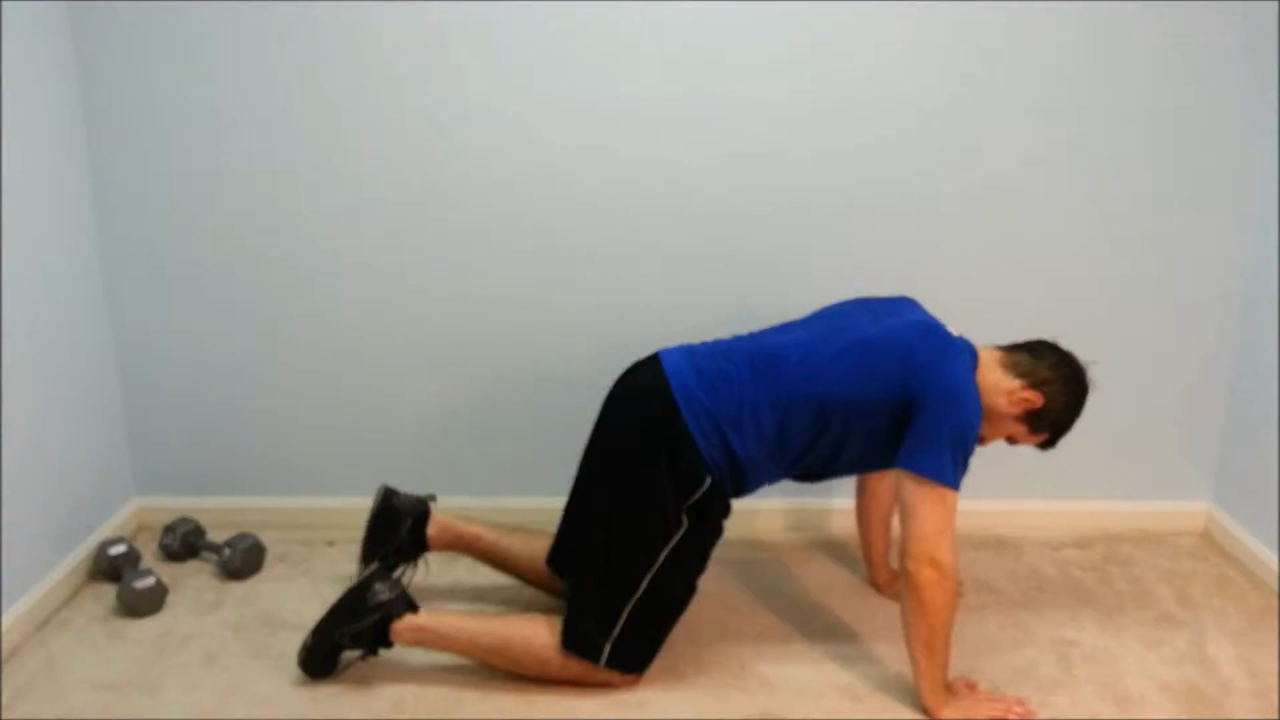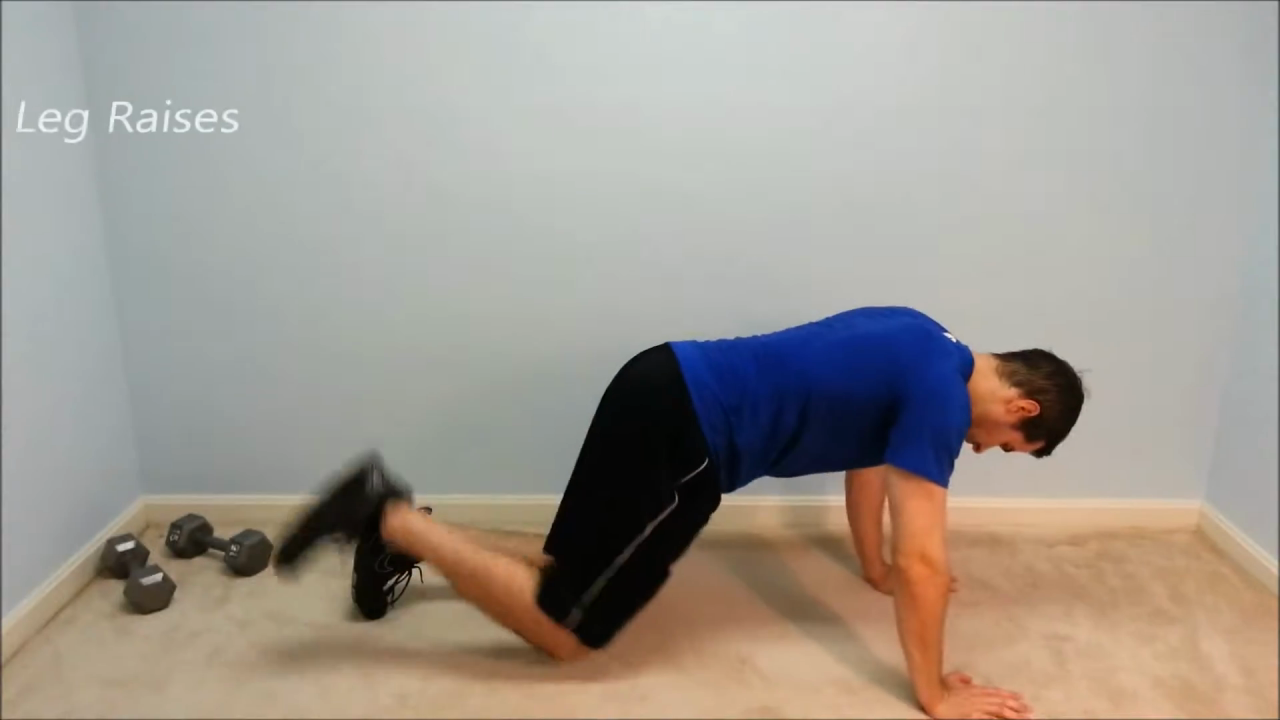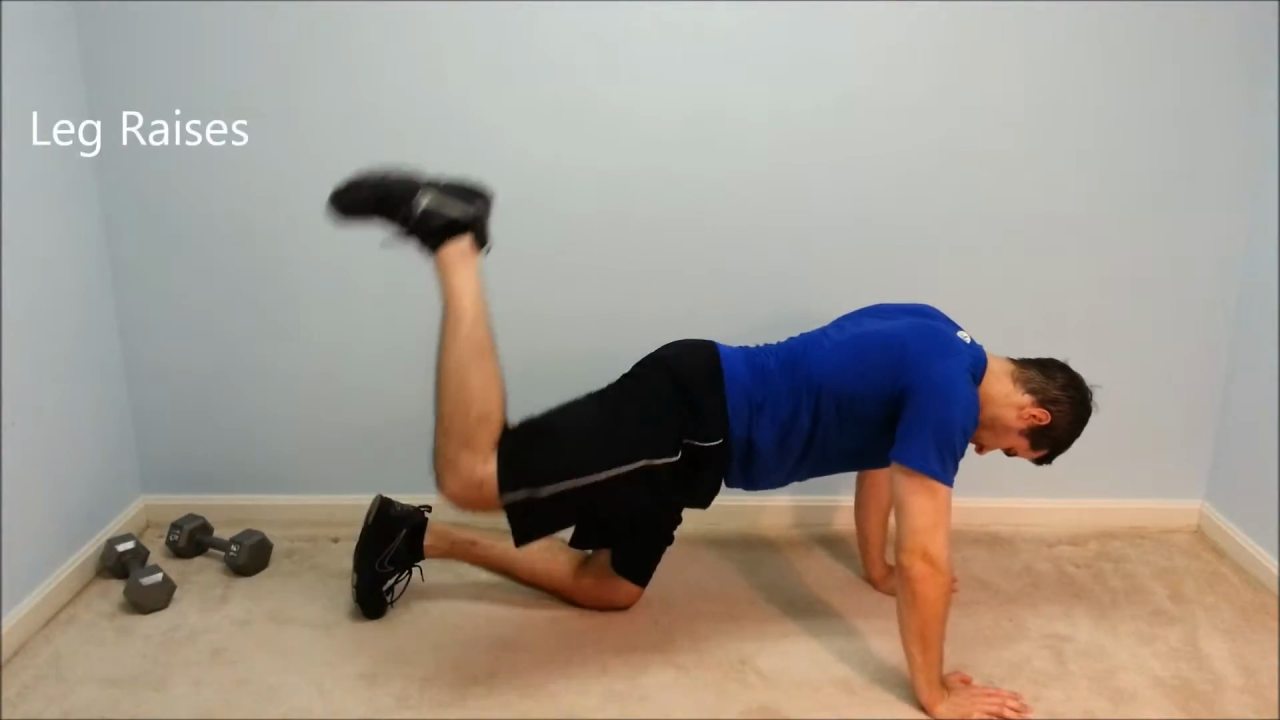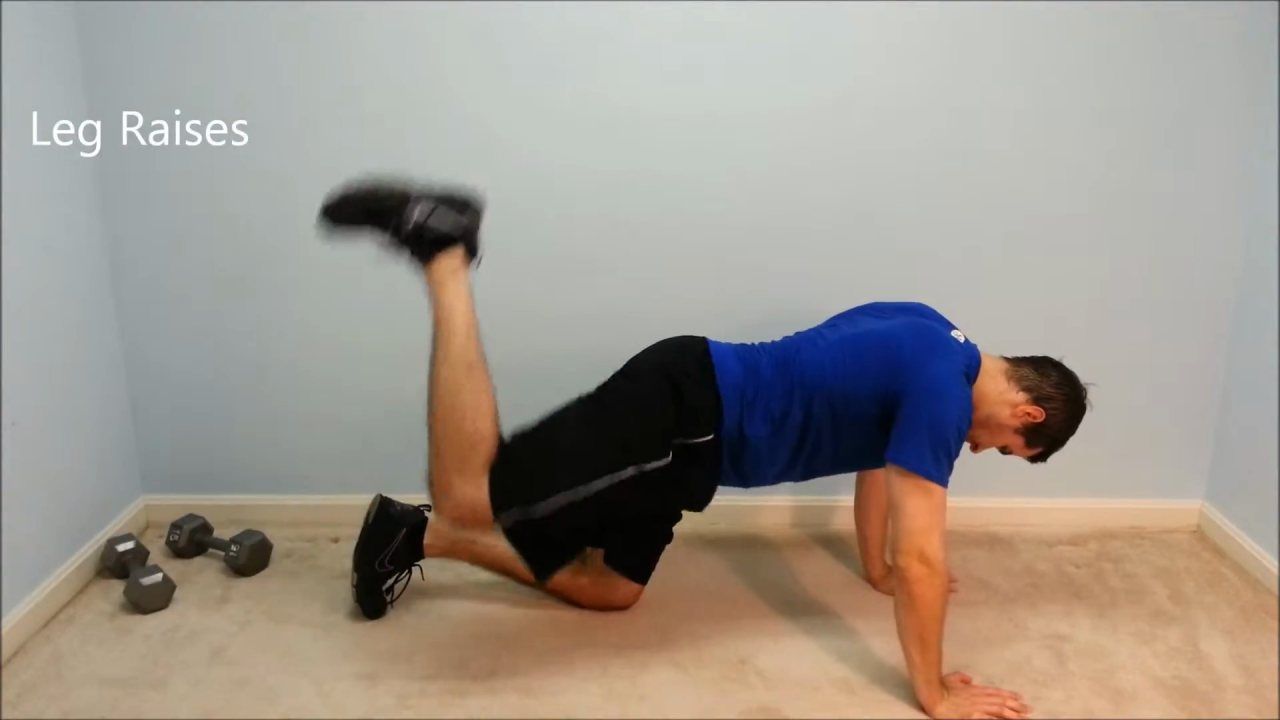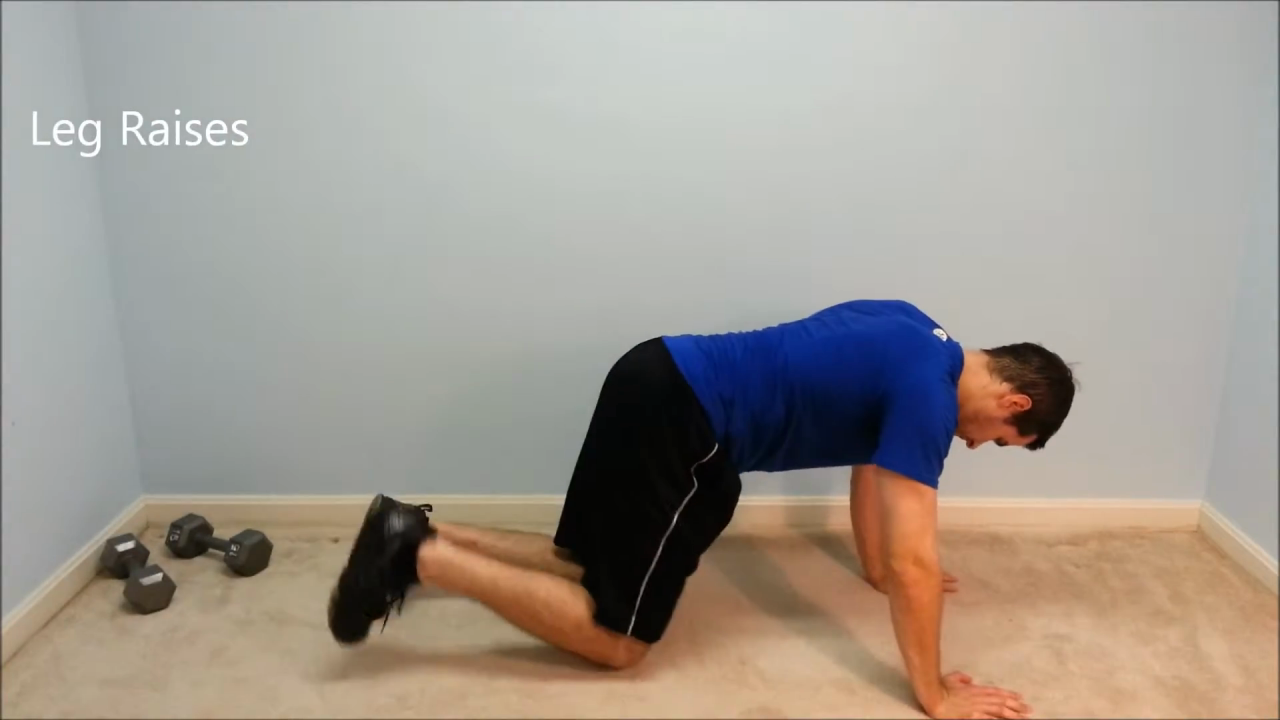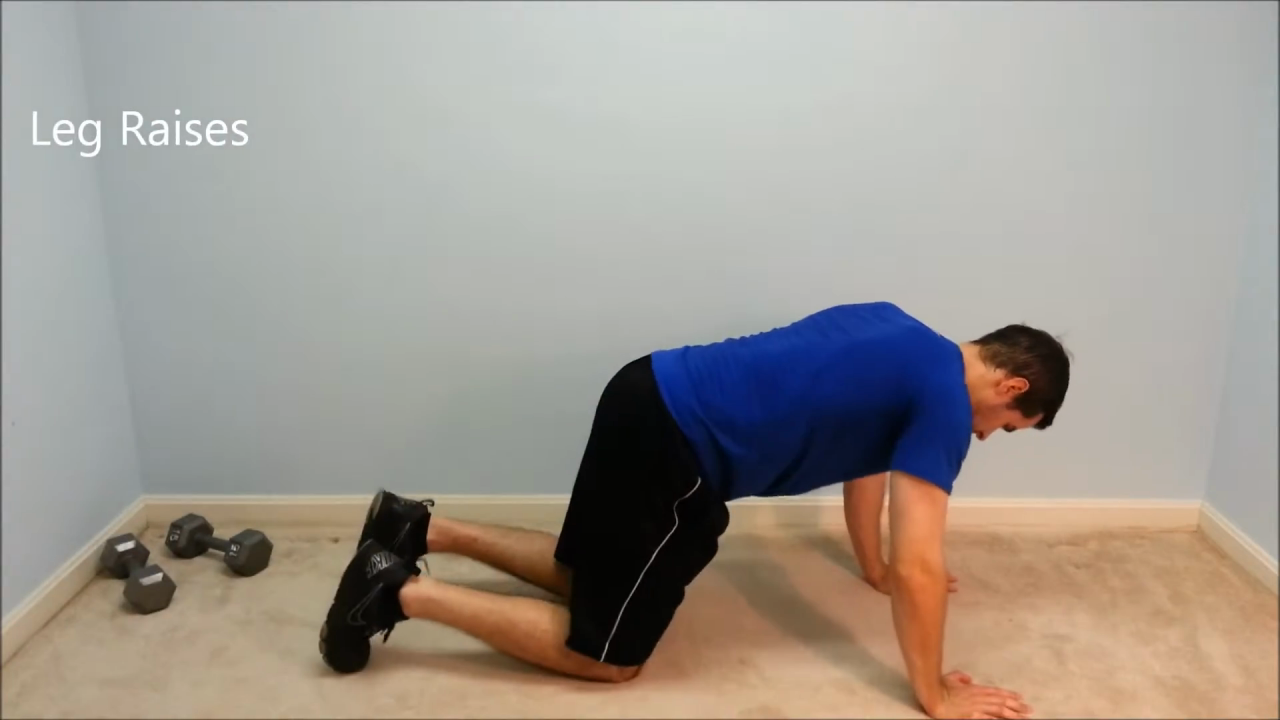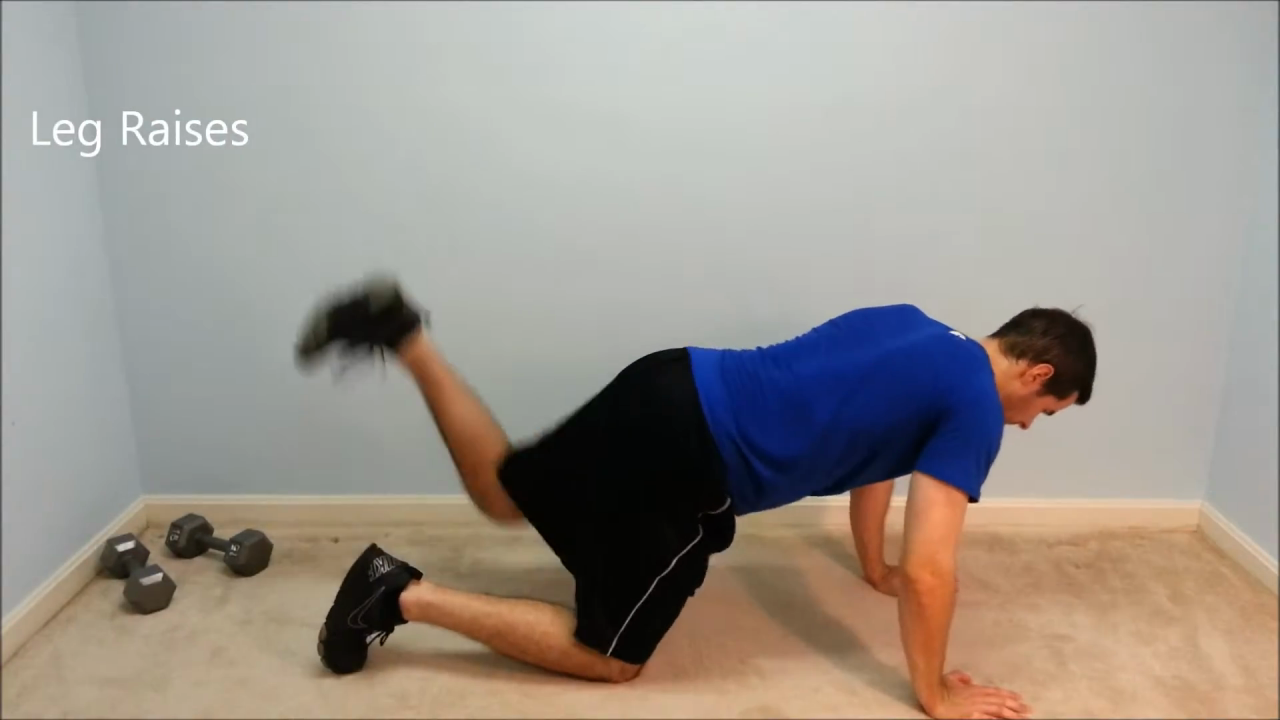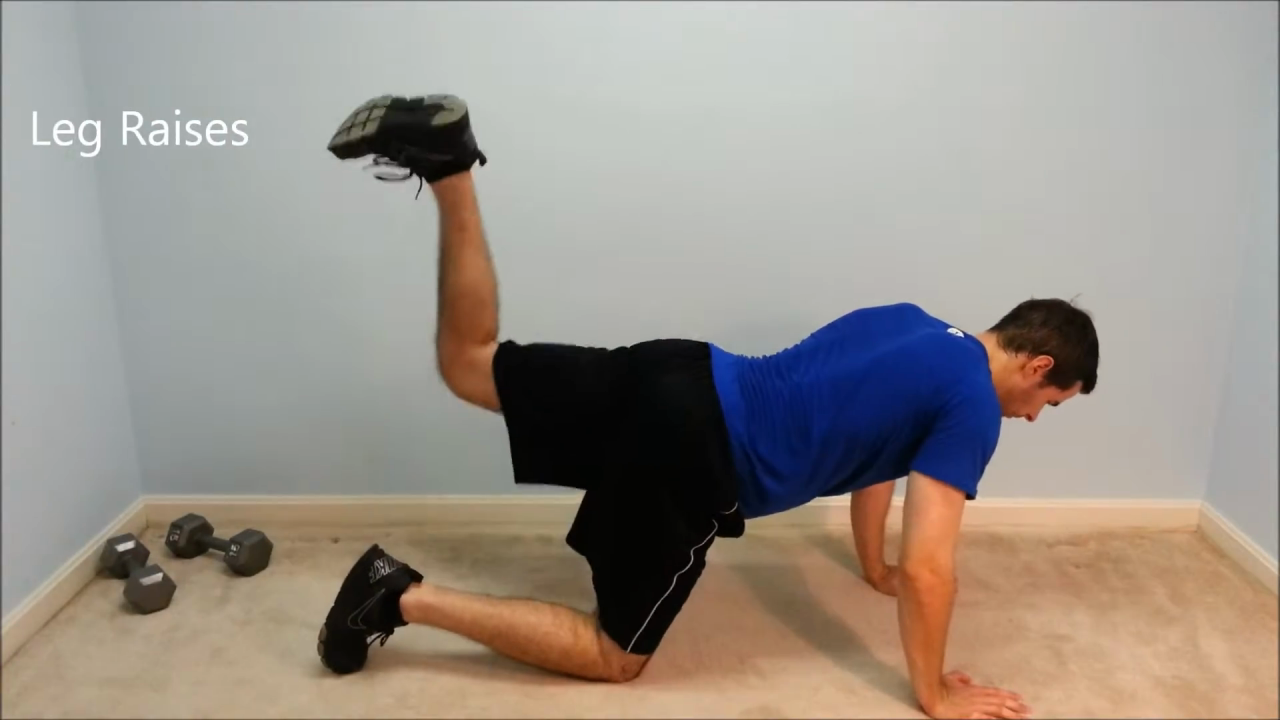
dt=0.4s
person 1, frame 1
left shoulder: (920, 339)
right shoulder: (952, 393)
left elbow: (878, 450)
right elbow: (931, 567)
left wrist: (879, 570)
left hip: (661, 398)
right hip: (679, 447)
left knee: (588, 574)
left ankle: (427, 525)
right ankle: (400, 619)
person 1, frame 2
left shoulder: (921, 349)
right shoulder: (942, 394)
left elbow: (868, 451)
right elbow: (922, 561)
left wrist: (873, 567)
left hip: (666, 394)
right hip: (675, 430)
left knee: (587, 571)
right knee: (567, 625)
left ankle: (408, 527)
right ankle: (391, 519)
person 1, frame 3
left shoulder: (934, 347)
right shoulder: (950, 395)
left elbow: (876, 457)
right elbow: (925, 562)
left wrist: (877, 566)
left hip: (695, 409)
right hip: (690, 415)
left knee: (607, 586)
right knee: (470, 473)
left ankle: (420, 535)
right ankle: (455, 239)
person 1, frame 4
left shoulder: (930, 343)
right shoulder: (943, 394)
left elbow: (874, 456)
right elbow: (920, 561)
left wrist: (875, 565)
left hip: (691, 402)
right hip: (683, 417)
left knee: (607, 585)
right knee: (467, 496)
left ankle: (416, 536)
right ankle: (445, 253)
person 1, frame 5
left shoulder: (916, 336)
right shoulder: (927, 392)
left elbow: (868, 452)
right elbow: (913, 561)
left wrist: (875, 565)
left hip: (662, 382)
right hip: (674, 420)
left knee: (588, 568)
right knee: (613, 639)
left ankle: (422, 536)
right ankle: (424, 553)
person 1, frame 6
left shoulder: (907, 340)
right shoulder: (944, 396)
left elbow: (864, 448)
right elbow: (920, 570)
left wrist: (872, 566)
left hip: (649, 398)
right hip: (667, 451)
left knee: (587, 574)
right knee: (603, 653)
left ankle: (423, 529)
right ankle: (405, 591)
person 1, frame 7
left shoulder: (920, 335)
right shoulder: (975, 404)
right elbow: (928, 572)
left wrist: (873, 567)
left hip: (669, 385)
right hip: (683, 459)
left knee: (504, 492)
right knee: (606, 654)
left ankle: (401, 334)
right ankle: (407, 595)
person 1, frame 8
left shoulder: (916, 329)
right shoulder: (971, 405)
right elbow: (928, 570)
left wrist: (873, 568)
left hip: (676, 375)
right hip: (687, 453)
left knee: (468, 364)
right knee: (614, 655)
left ankle: (449, 165)
right ankle: (410, 598)
